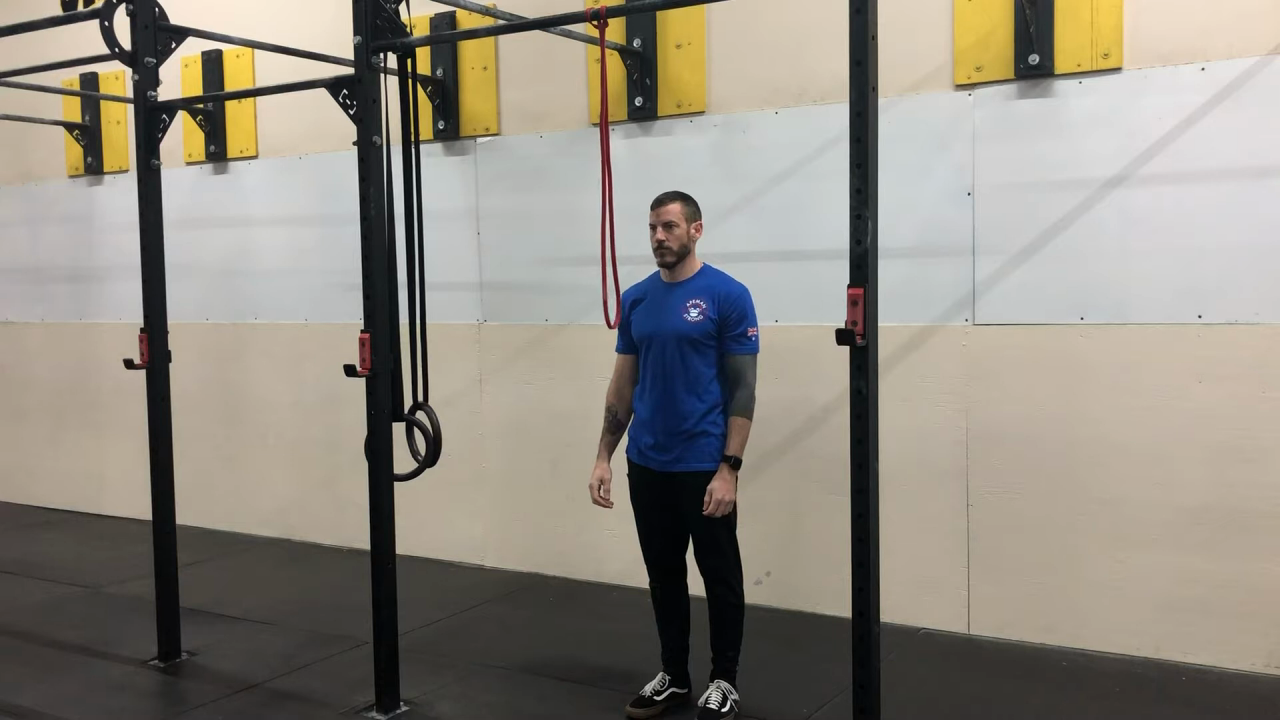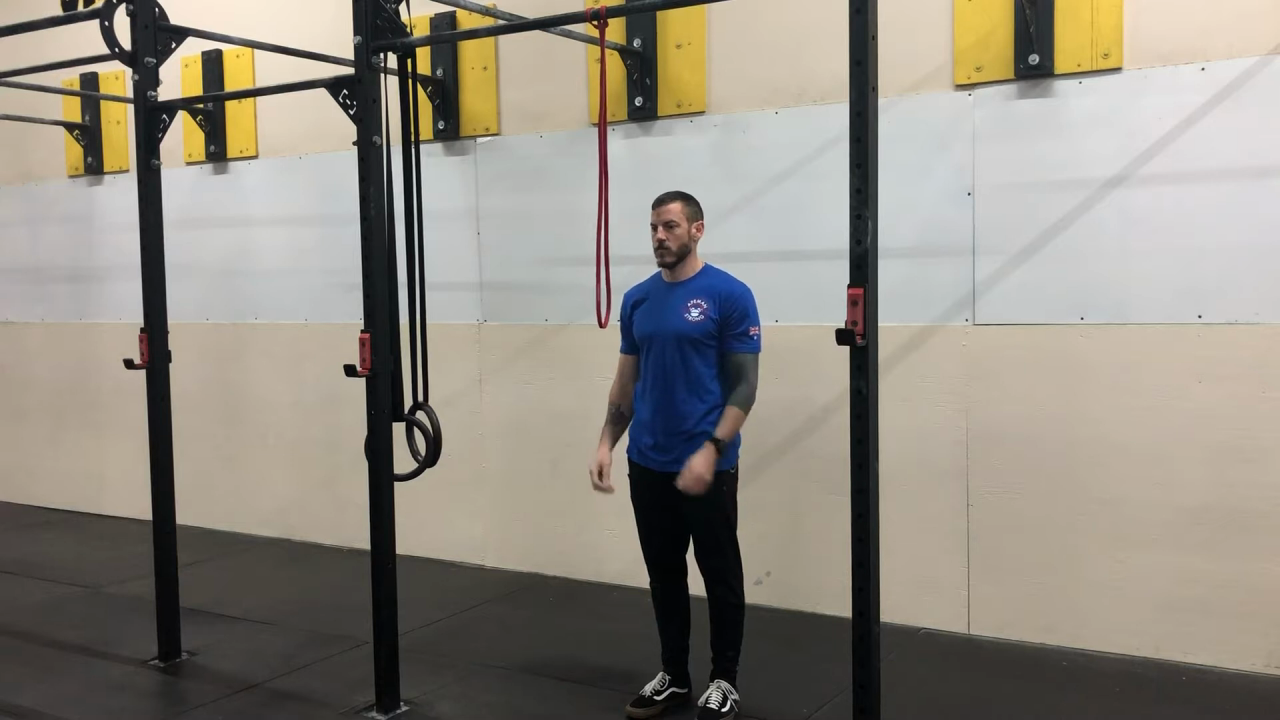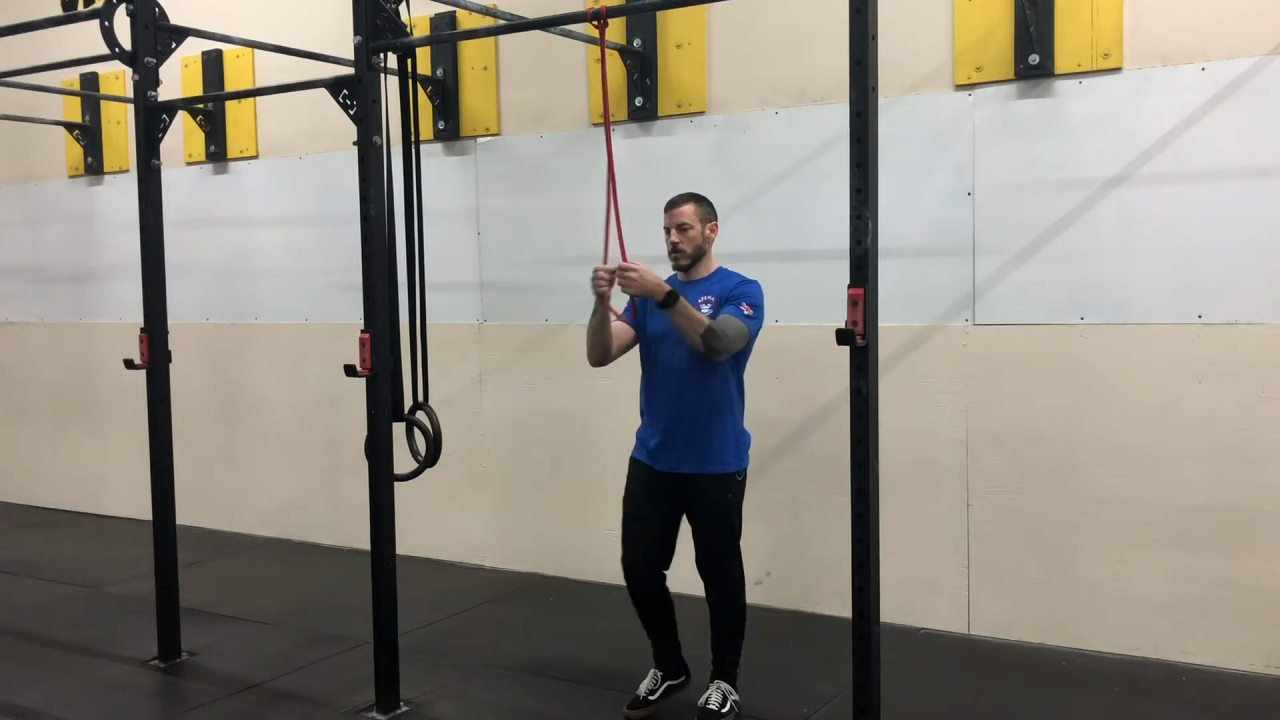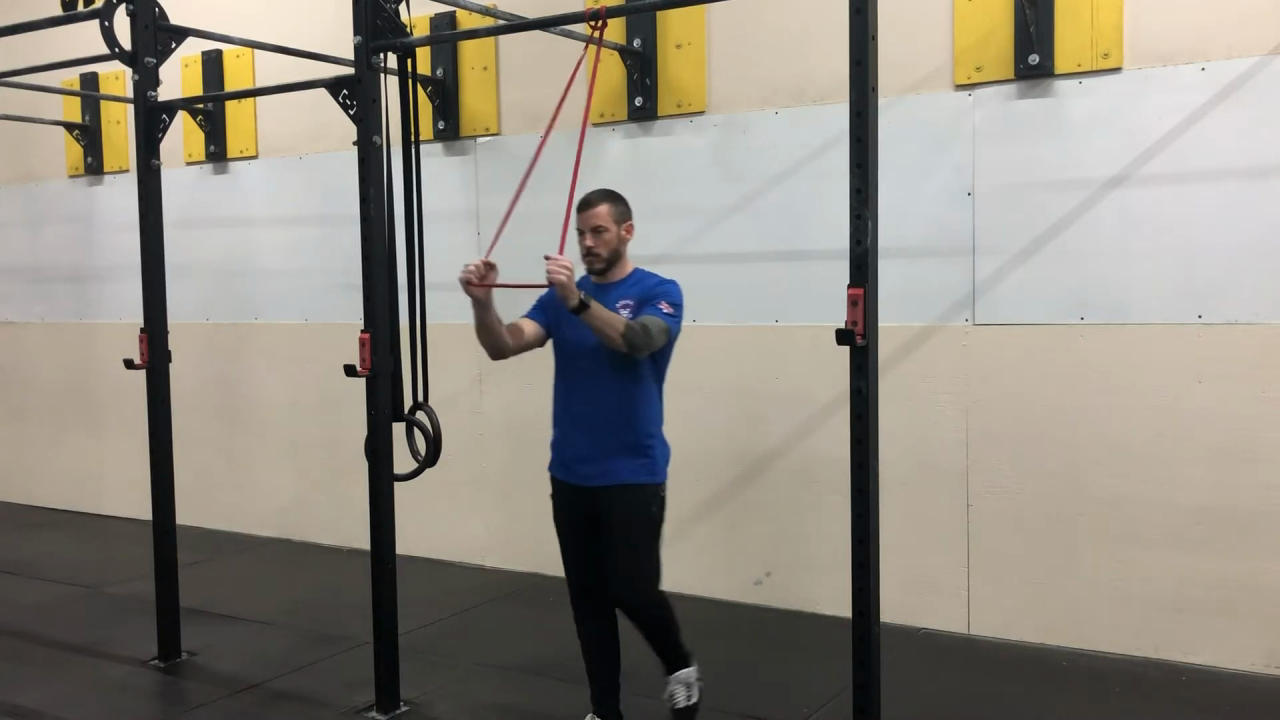
dt=0.7s
person 1, frame 1
left shoulder: (727, 295)
right shoulder: (635, 299)
left elbow: (742, 388)
right elbow: (623, 385)
left wrist: (729, 468)
right wrist: (603, 456)
left hip: (705, 466)
right hip: (648, 464)
left knee: (720, 577)
right knee: (664, 575)
right ankle: (674, 676)
person 1, frame 2
left shoulder: (728, 295)
right shoulder: (637, 299)
left elbow: (744, 384)
right elbow: (626, 382)
left wrist: (713, 449)
right wrist: (606, 443)
left hip: (706, 464)
right hip: (648, 464)
left knee: (719, 575)
right knee: (664, 575)
right ankle: (673, 675)
person 1, frame 3
left shoulder: (740, 291)
right shoulder: (647, 296)
left elbow: (718, 343)
right elbow: (600, 355)
left wrist: (664, 294)
right wrist: (603, 301)
left hip: (715, 464)
right hip: (651, 459)
left knee: (720, 578)
right knee: (639, 569)
right ankle: (669, 667)
person 1, frame 4
left shoulder: (658, 292)
right shoulder: (560, 296)
left elbow: (637, 342)
right elbow: (503, 346)
left wrist: (578, 301)
right wrist: (483, 301)
left hip: (634, 475)
right hip: (571, 475)
left knee: (633, 592)
right knee: (587, 597)
left ankle: (681, 667)
